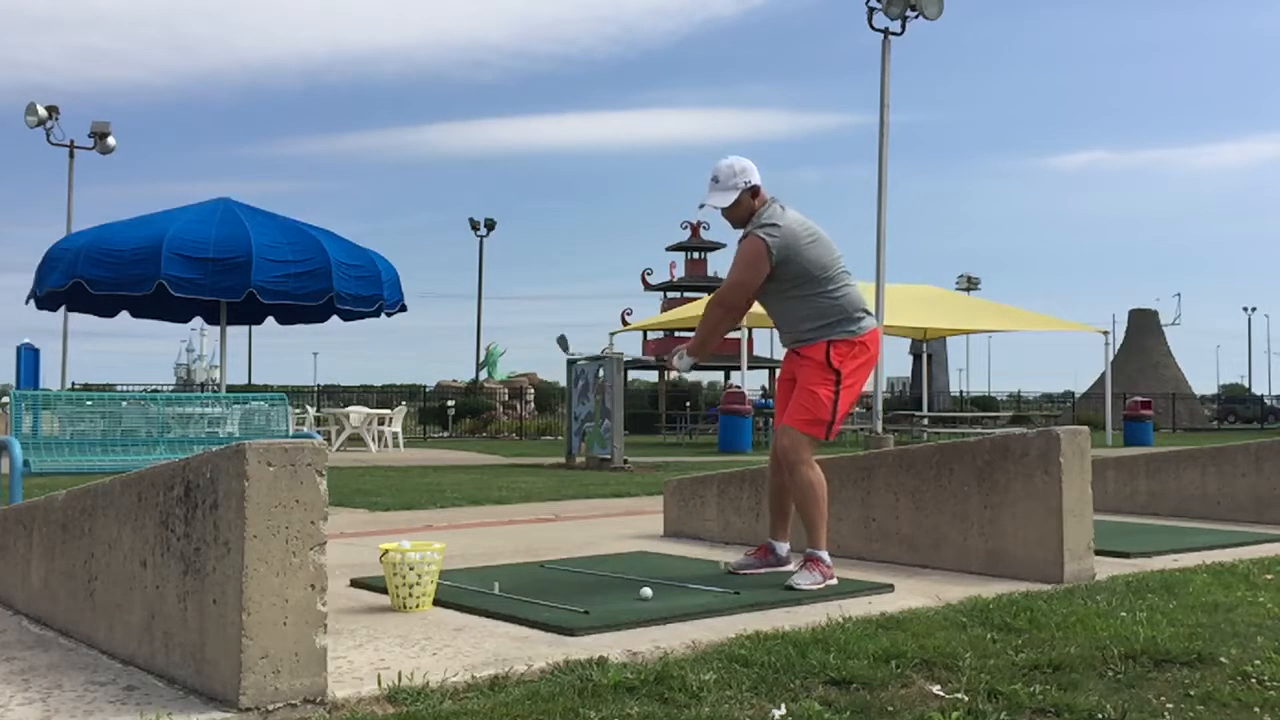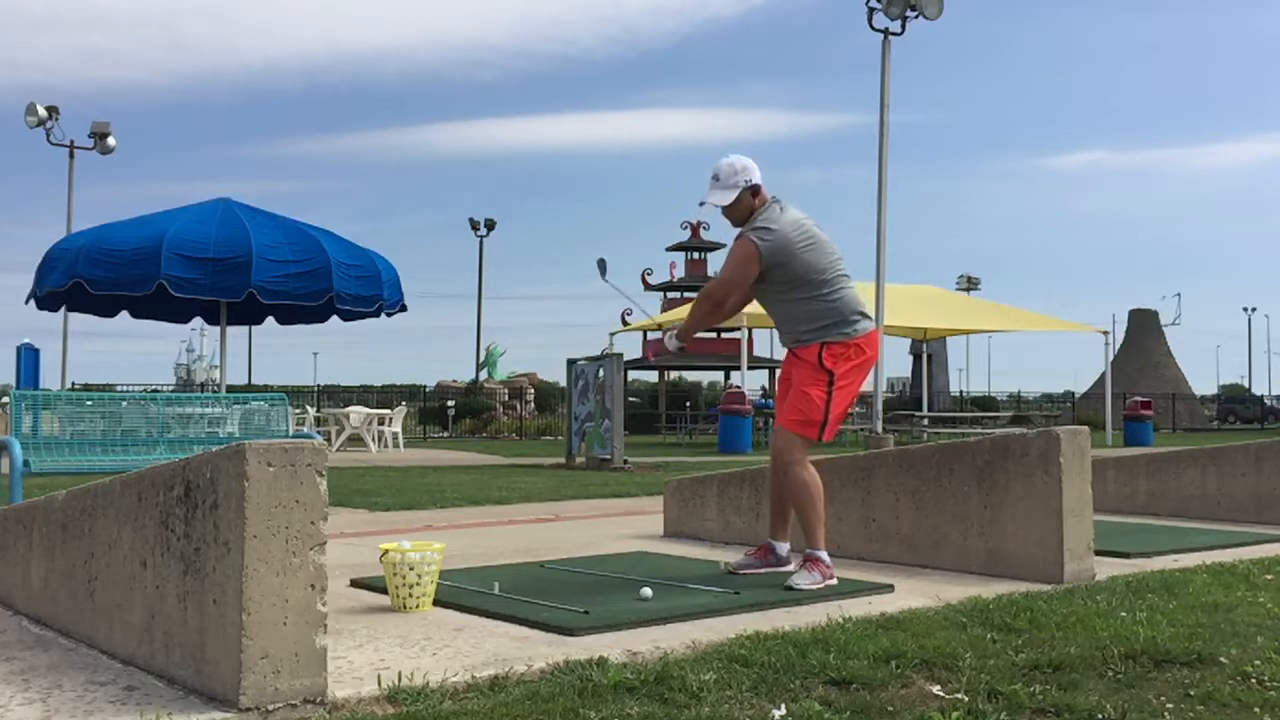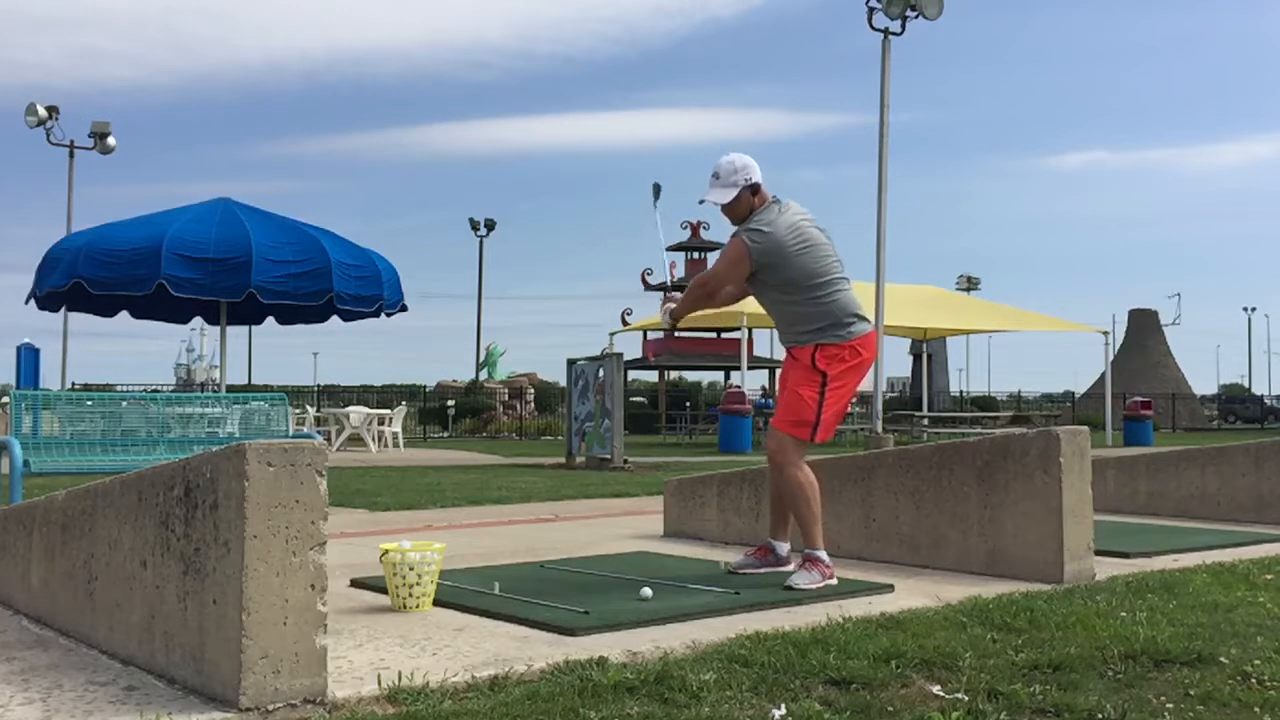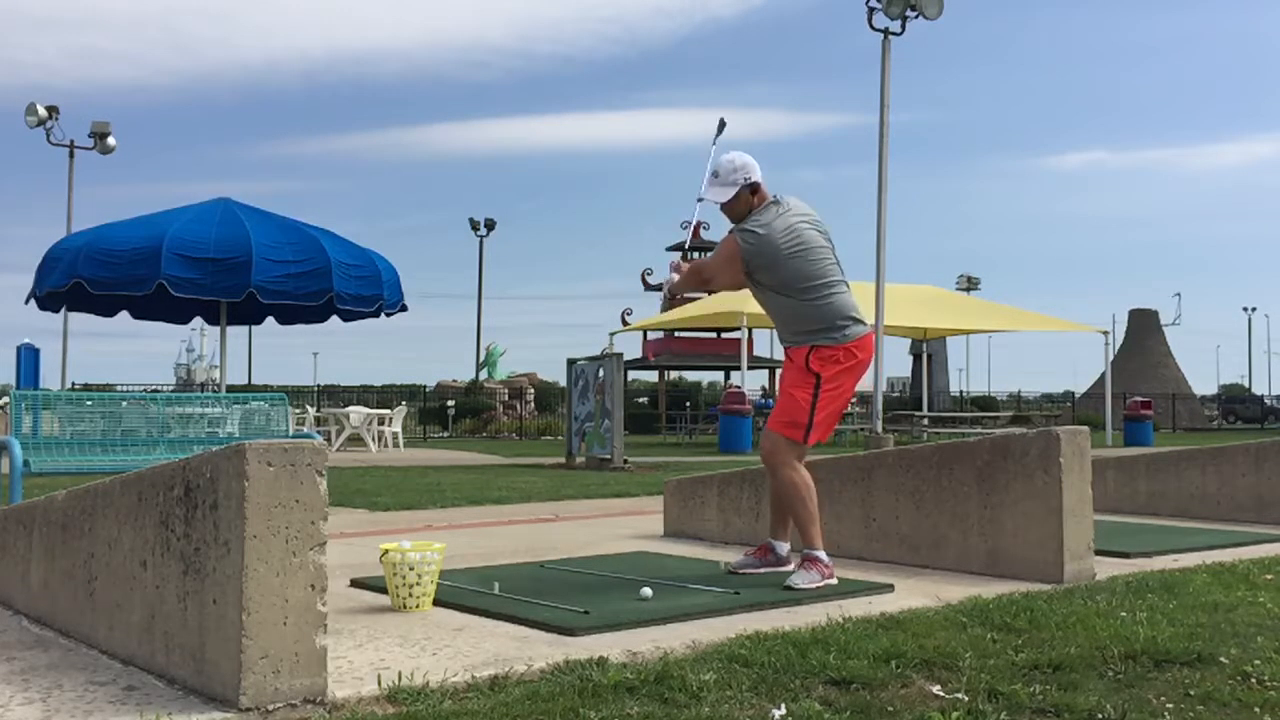
dt=0.3s
person 1, frame 1
left shoulder: (763, 238)
right shoulder: (765, 226)
left elbow: (724, 303)
right elbow: (738, 305)
left wrist: (690, 353)
right wrist: (699, 347)
left hip: (841, 346)
right hip: (806, 347)
left knee: (795, 448)
right knee: (782, 448)
left ankle: (819, 560)
right ankle: (777, 548)
person 1, frame 2
left shoulder: (758, 239)
right shoulder: (779, 217)
left elbow: (714, 295)
right elbow: (739, 295)
left wrist: (680, 334)
right wrist: (694, 326)
left hip: (839, 348)
right hip: (808, 347)
left knee: (790, 448)
right knee: (782, 448)
left ankle: (819, 560)
right ankle: (777, 548)
person 1, frame 3
left shoulder: (753, 239)
right shoulder: (786, 213)
left elbow: (707, 286)
right elbow: (741, 287)
left wrist: (674, 312)
right wrist: (688, 304)
left hip: (834, 349)
right hip: (811, 347)
left knee: (784, 448)
right knee: (781, 448)
left ankle: (818, 560)
right ankle: (778, 548)
person 1, frame 4
left shoulder: (748, 239)
right shoulder: (794, 210)
left elbow: (702, 275)
left wrist: (677, 282)
right wrist: (692, 275)
left hip: (831, 351)
right hip: (815, 347)
left knee: (778, 449)
right knee: (783, 449)
left ankle: (818, 560)
right ankle: (778, 548)
